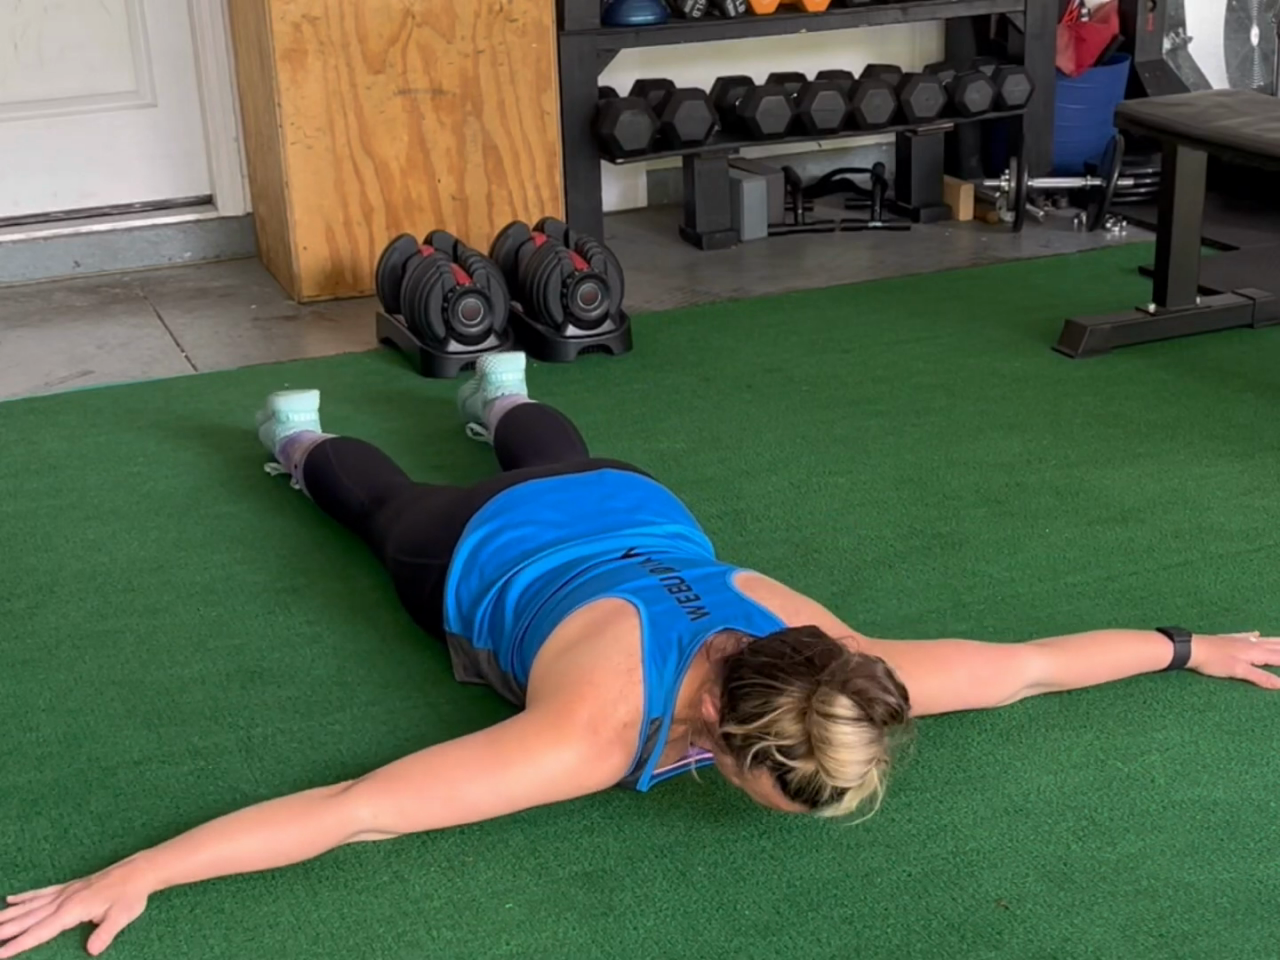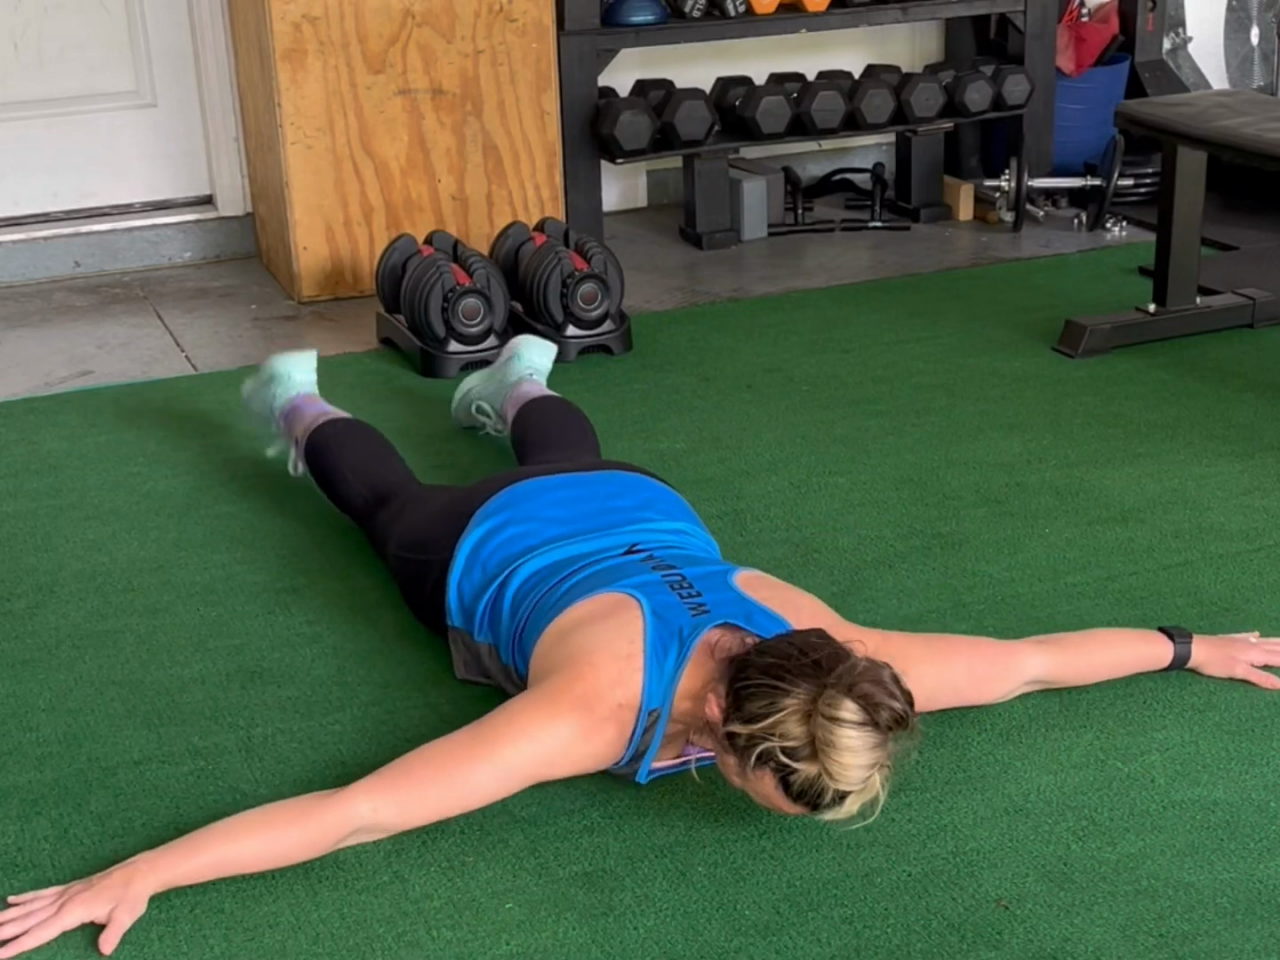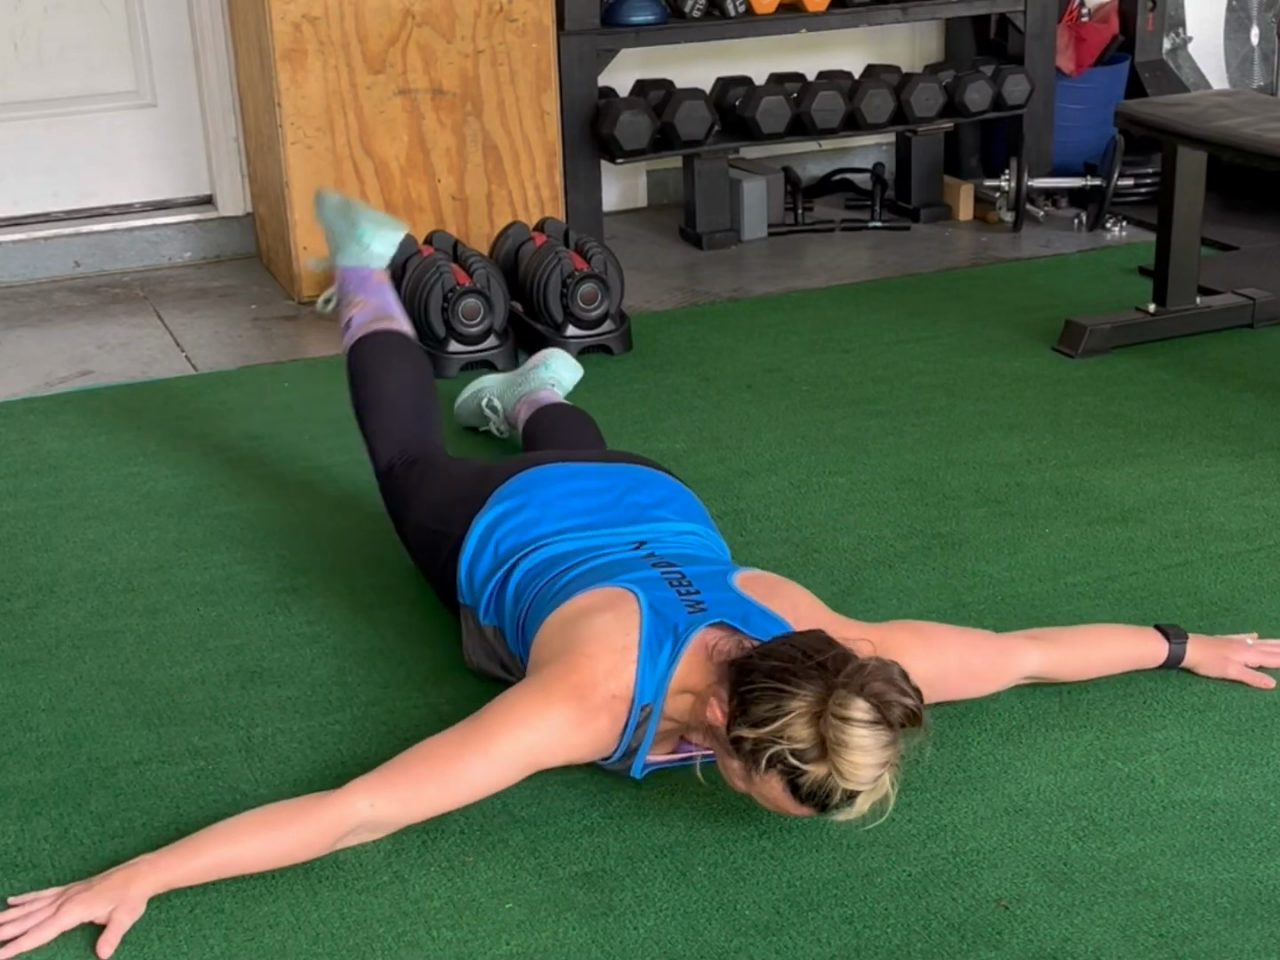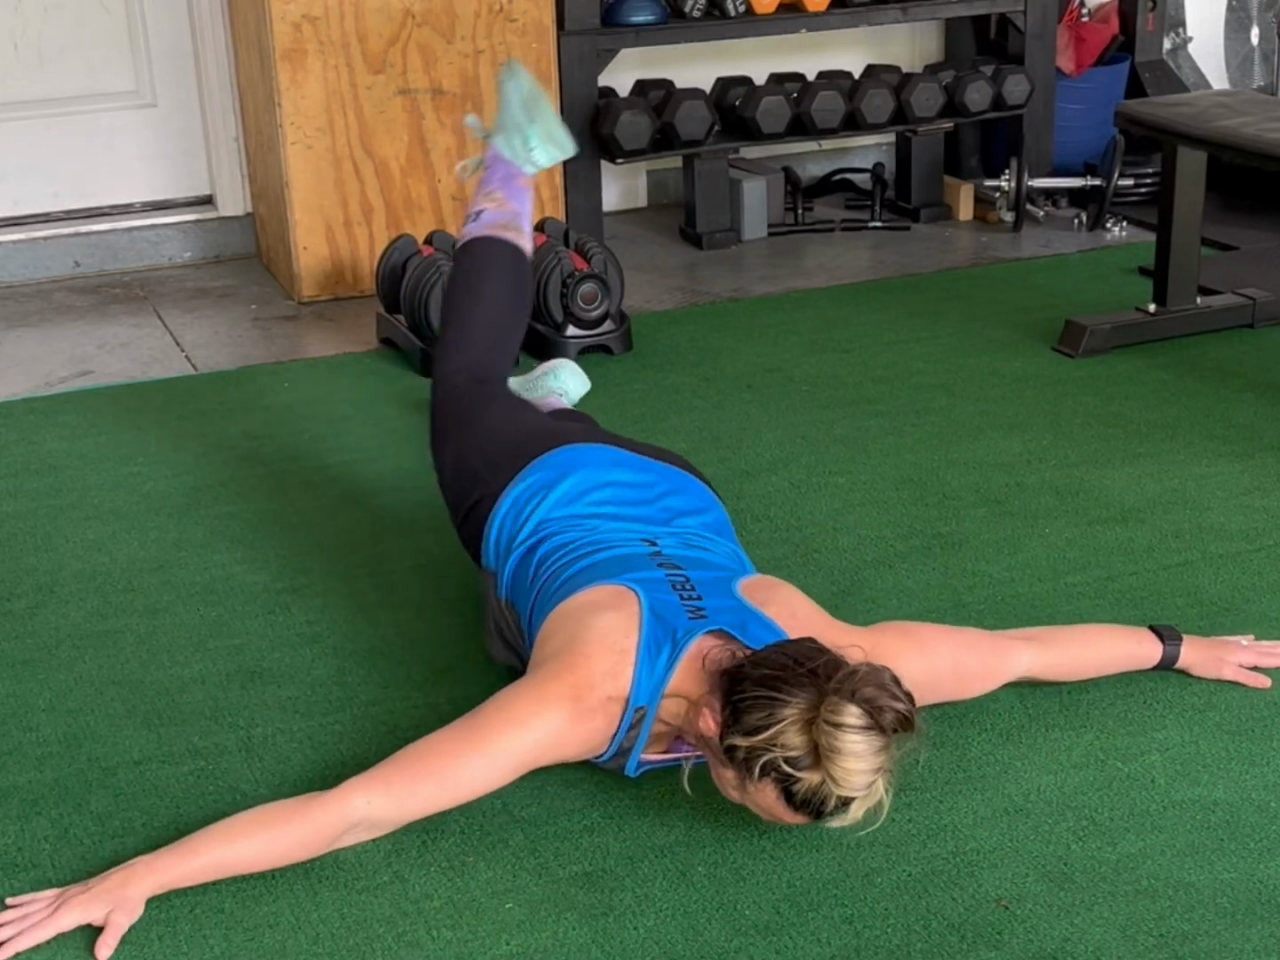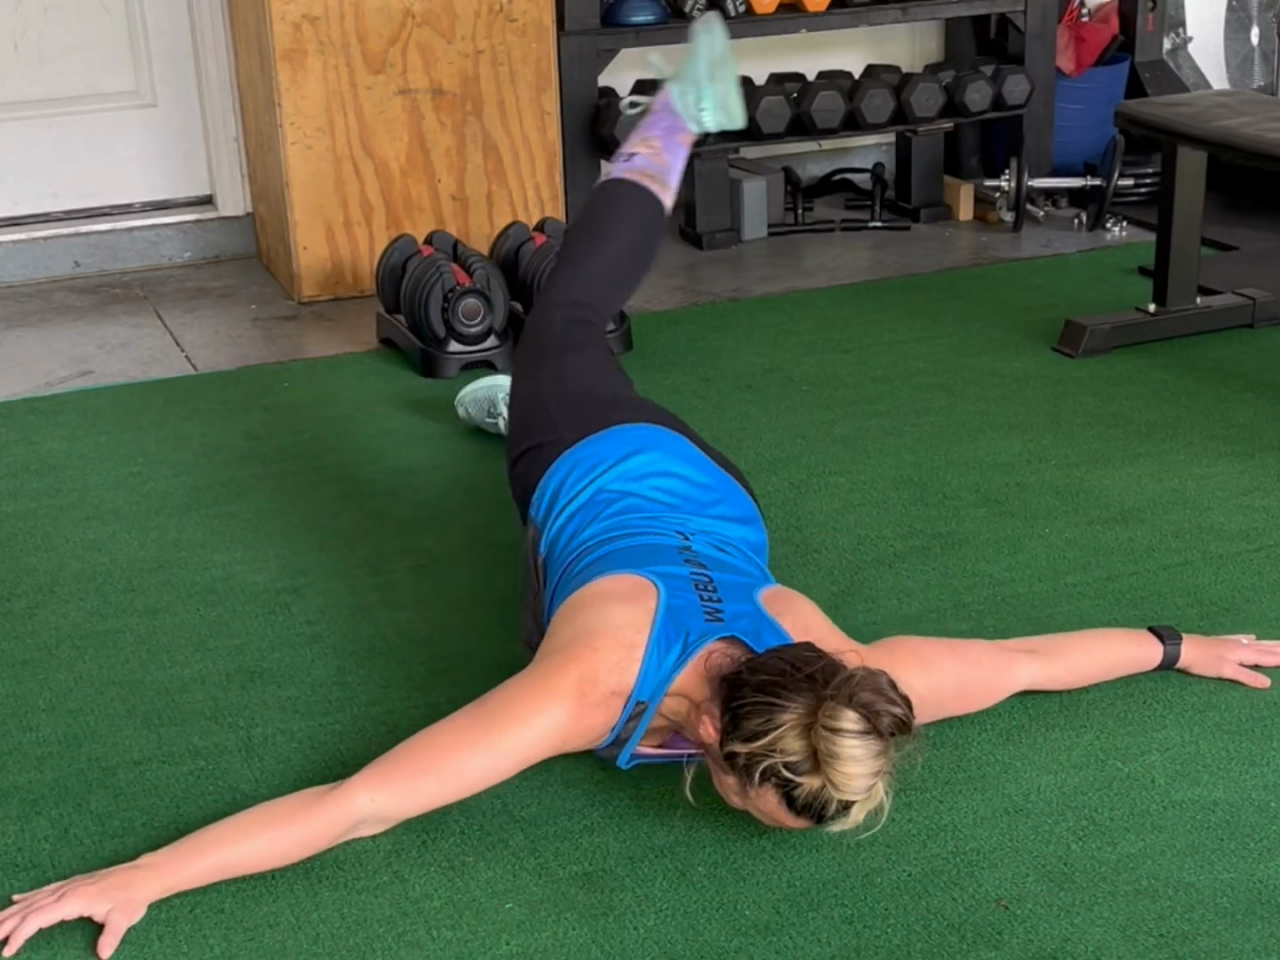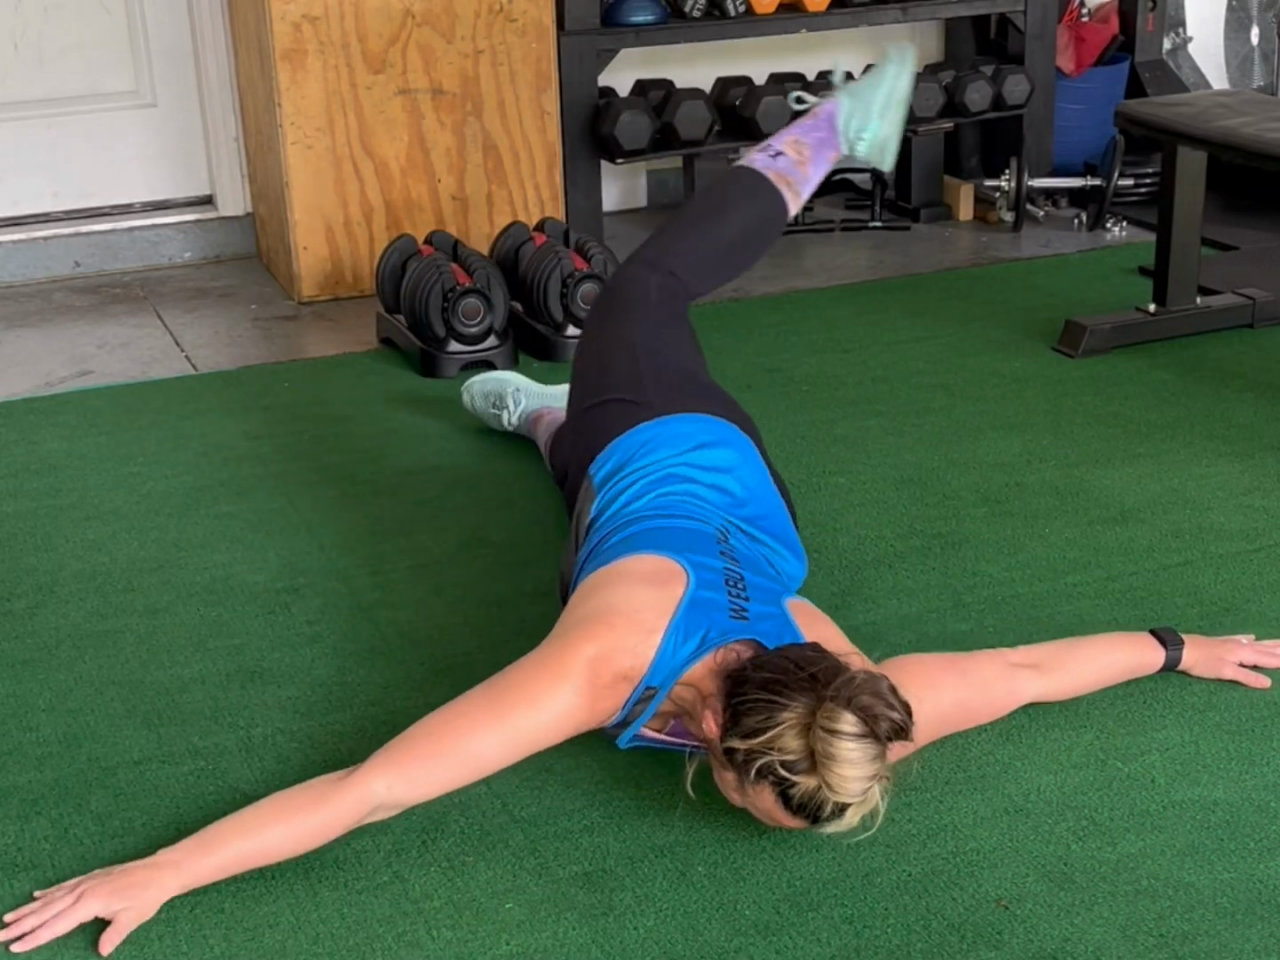
dt=0.2s
person 1, frame 1
left shoulder: (828, 665)
right shoulder: (602, 730)
left elbow: (1034, 659)
right elbow: (341, 811)
left hip: (640, 519)
right hip: (489, 560)
left knee: (561, 461)
right knee: (389, 508)
left ankle: (501, 393)
right ankle: (301, 438)
person 1, frame 2
left shoulder: (833, 657)
right shoulder: (601, 712)
left elbow: (1029, 658)
right elbow: (346, 813)
left hip: (647, 521)
right hip: (492, 559)
left knee: (571, 454)
right knee: (392, 503)
left ankle: (516, 382)
right ankle: (299, 404)
person 1, frame 3
left shoulder: (832, 653)
right shoulder: (597, 707)
left elbow: (1026, 650)
right elbow: (342, 813)
left hip: (657, 511)
right hip: (504, 540)
right knee: (411, 453)
left ankle: (535, 387)
right ankle: (361, 261)
person 1, frame 4
left shoulder: (836, 673)
right shoulder: (591, 704)
left elbow: (1024, 651)
right elbow: (340, 813)
left hip: (672, 509)
right hip: (538, 504)
right knee: (475, 363)
right ankle: (514, 156)
person 1, frame 5
left shoulder: (843, 701)
right shoulder: (595, 694)
left elbow: (1028, 661)
right elbow: (350, 806)
left hip: (697, 493)
right hip: (603, 474)
right knee: (577, 312)
right ankle: (682, 112)
person 1, frame 6
left shoulder: (845, 723)
right shoulder: (608, 668)
left elbow: (1030, 670)
right elbow: (361, 789)
left wrist: (1178, 647)
left hip: (722, 475)
right hip: (662, 450)
right knee: (653, 285)
